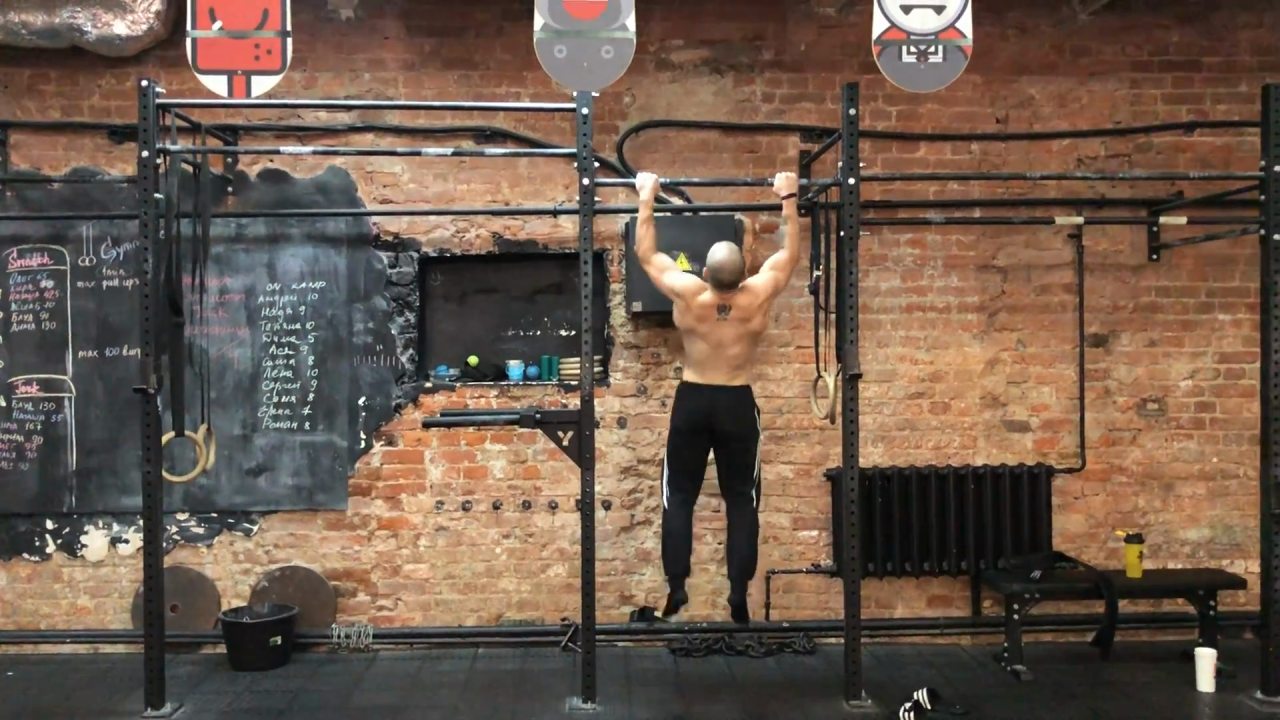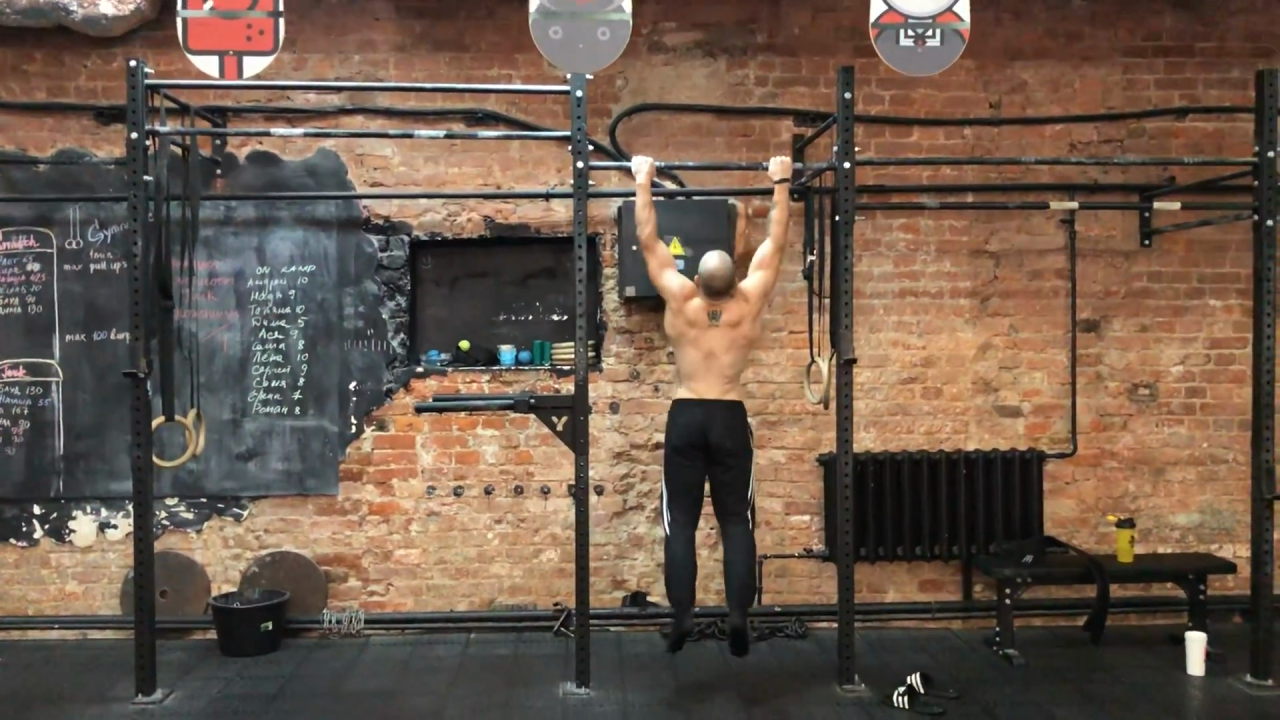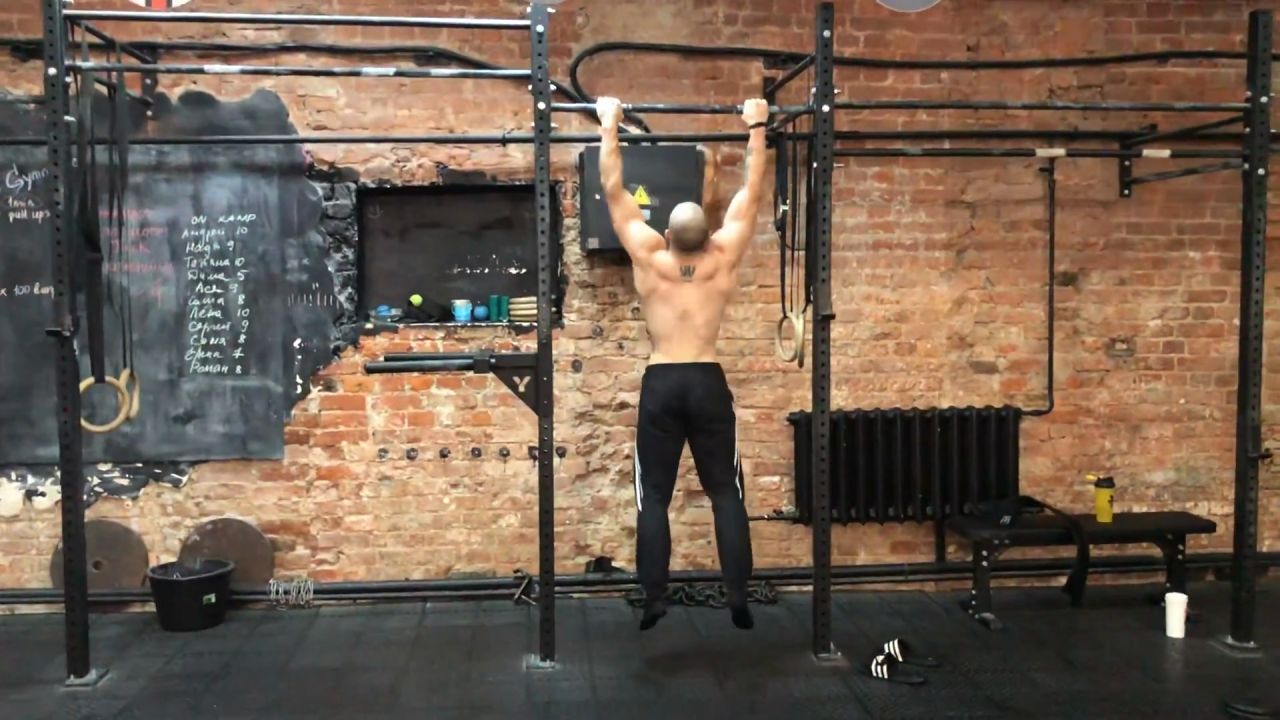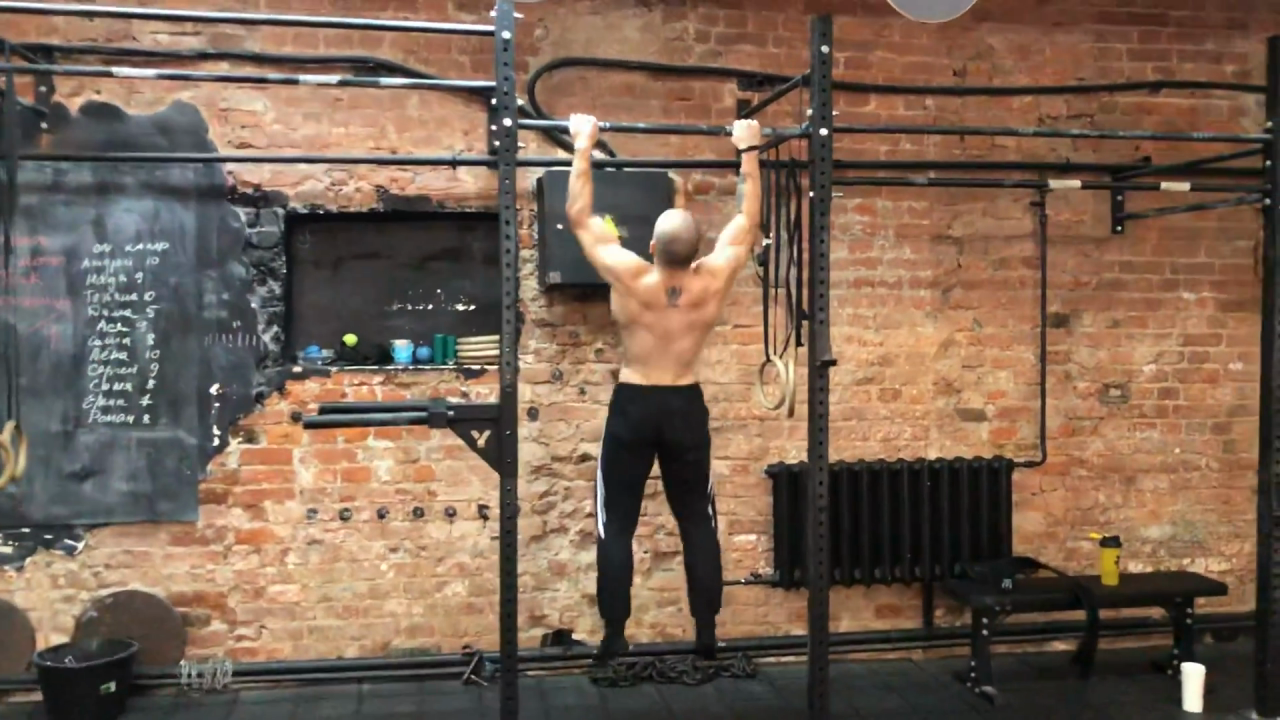
dt=1s
person 1, frame 1
left shoulder: (686, 292)
right shoulder: (761, 294)
left elbow: (645, 254)
right elbow: (792, 255)
left hip: (692, 401)
right hip: (738, 404)
left knee: (678, 496)
right knee: (741, 499)
left ankle: (676, 586)
right ankle: (739, 593)
person 1, frame 2
left shoulder: (679, 301)
right shoulder: (750, 303)
left elbow: (648, 240)
right elbow: (776, 240)
left wrist: (643, 182)
right wrist: (781, 182)
left hip: (685, 419)
right hip: (730, 420)
left knee: (680, 523)
right knee: (736, 523)
left ankle: (683, 613)
right ankle: (739, 616)
person 1, frame 3
left shoulder: (648, 259)
right shoulder: (724, 259)
left elbow: (614, 191)
right elbow: (751, 193)
left wrist: (609, 126)
right wrist: (756, 127)
left hip: (661, 385)
right hip: (708, 384)
left knee: (653, 497)
right knee: (726, 493)
left ankle: (655, 597)
right ankle: (738, 594)
person 1, frame 4
left shoulder: (629, 279)
right shoulder: (714, 281)
left elbow: (579, 215)
right elbow: (749, 220)
left wrist: (583, 146)
right wrist: (749, 153)
left hip: (632, 408)
right hip: (686, 408)
left knee: (616, 526)
right knee: (697, 522)
left ankle: (615, 633)
right ankle: (706, 631)
